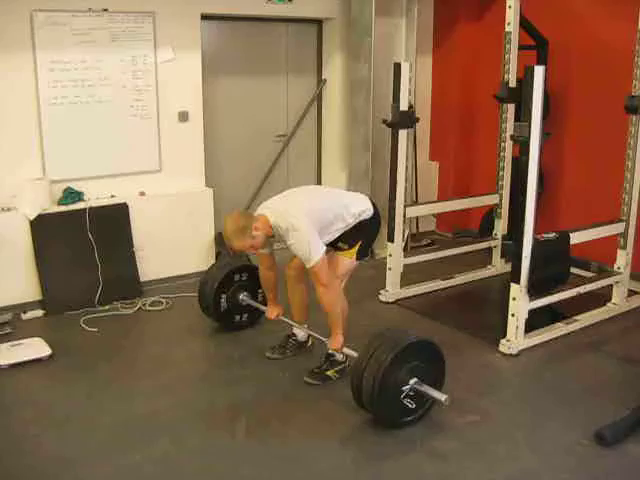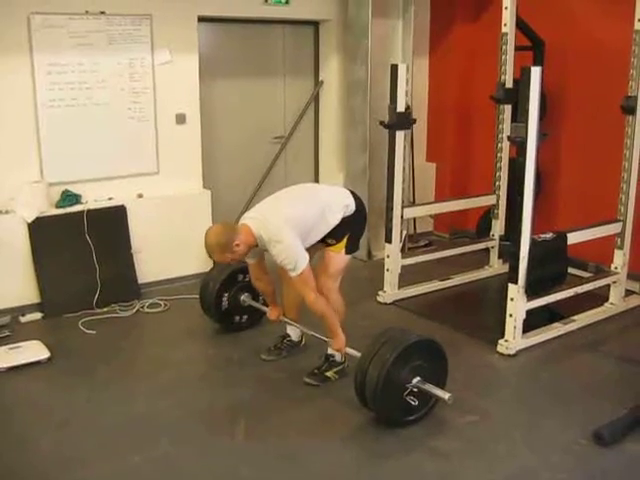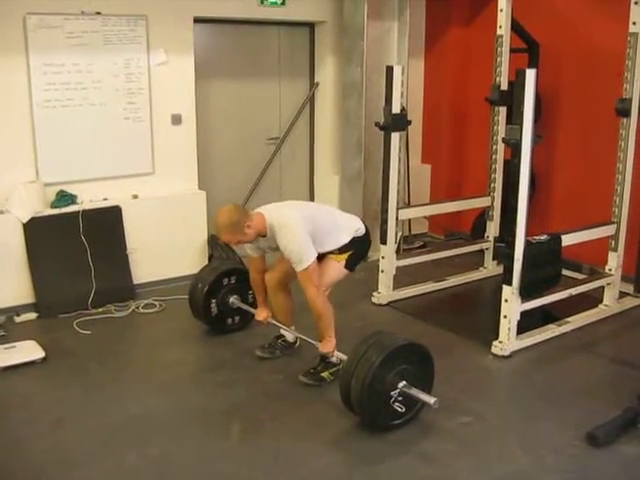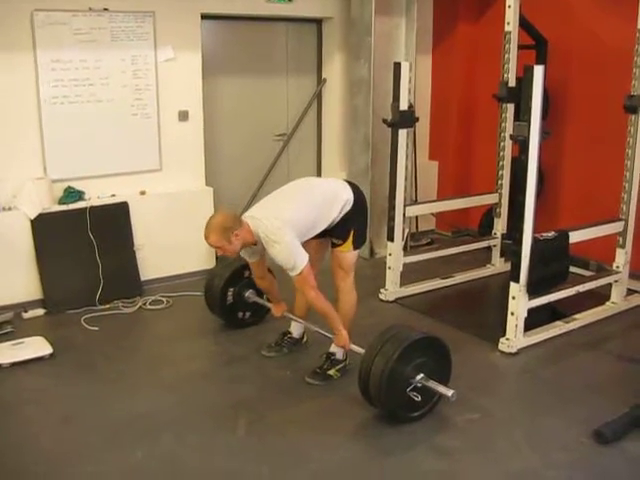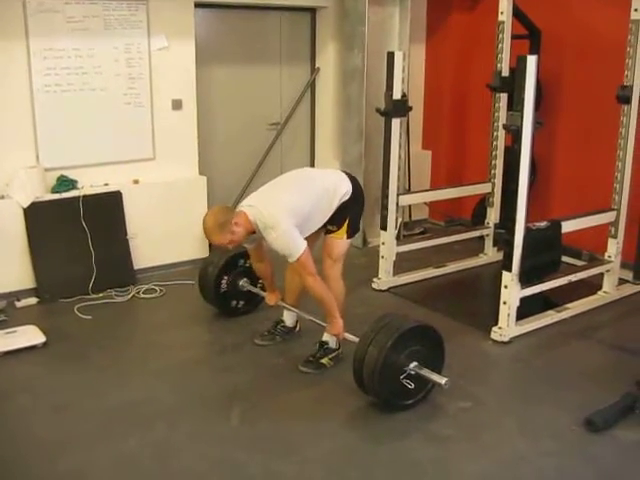
dt=1s
person 1, frame 1
left shoulder: (296, 230)
right shoulder: (259, 221)
left elbow: (324, 285)
right elbow: (267, 268)
left wrist: (337, 334)
right wrist: (272, 303)
left hip: (362, 218)
right hip: (336, 214)
left knee: (332, 283)
right knee: (293, 270)
left ankle: (337, 357)
right ankle: (299, 337)
person 1, frame 2
left shoulder: (279, 241)
right shoulder: (244, 231)
left elbow: (310, 293)
right elbow: (259, 276)
left wrist: (337, 335)
right wrist: (273, 306)
left hip: (347, 211)
right hip: (320, 208)
left knee: (326, 283)
right knee: (288, 273)
left ankle: (336, 359)
right ankle: (293, 337)
person 1, frame 3
left shoulder: (289, 232)
right shoulder: (251, 227)
left elbow: (313, 288)
right elbow: (257, 272)
left wrist: (329, 338)
right wrist: (262, 305)
left hip: (352, 237)
right hip: (322, 235)
left knee: (316, 290)
right knee: (273, 279)
left ankle: (330, 359)
right ankle: (288, 338)
person 1, frame 4
left shoulder: (277, 241)
right shoulder: (245, 231)
left elbow: (310, 290)
right elbow: (261, 276)
left wrist: (340, 331)
right wrist: (277, 303)
left hip: (347, 203)
right hip: (322, 197)
left knee: (342, 278)
right knee: (306, 272)
left ankle: (338, 356)
right ankle: (296, 335)
person 1, frame 5
left shoulder: (275, 227)
right shoulder: (243, 217)
left elbow: (310, 276)
right elbow: (259, 260)
left wrist: (335, 319)
right wrist: (271, 291)
left hip: (344, 194)
right hip: (319, 192)
left knee: (329, 268)
right knee: (294, 259)
left ankle: (331, 344)
right ankle: (289, 323)
